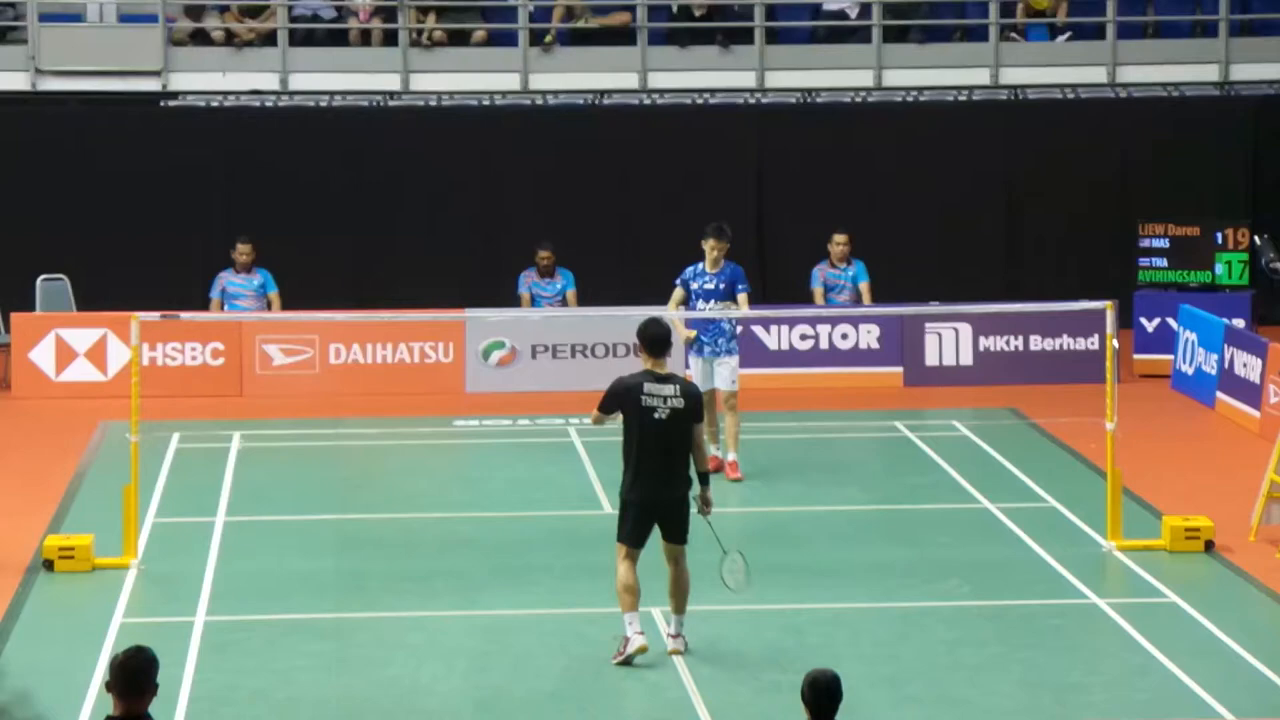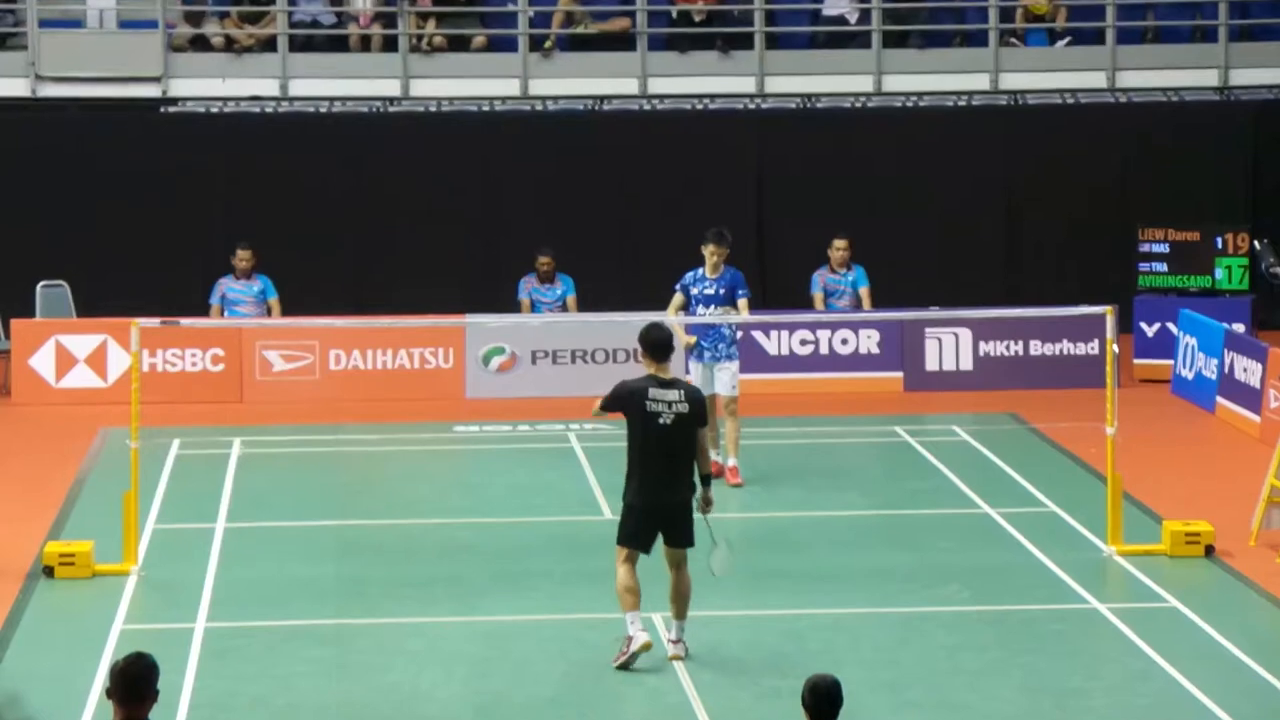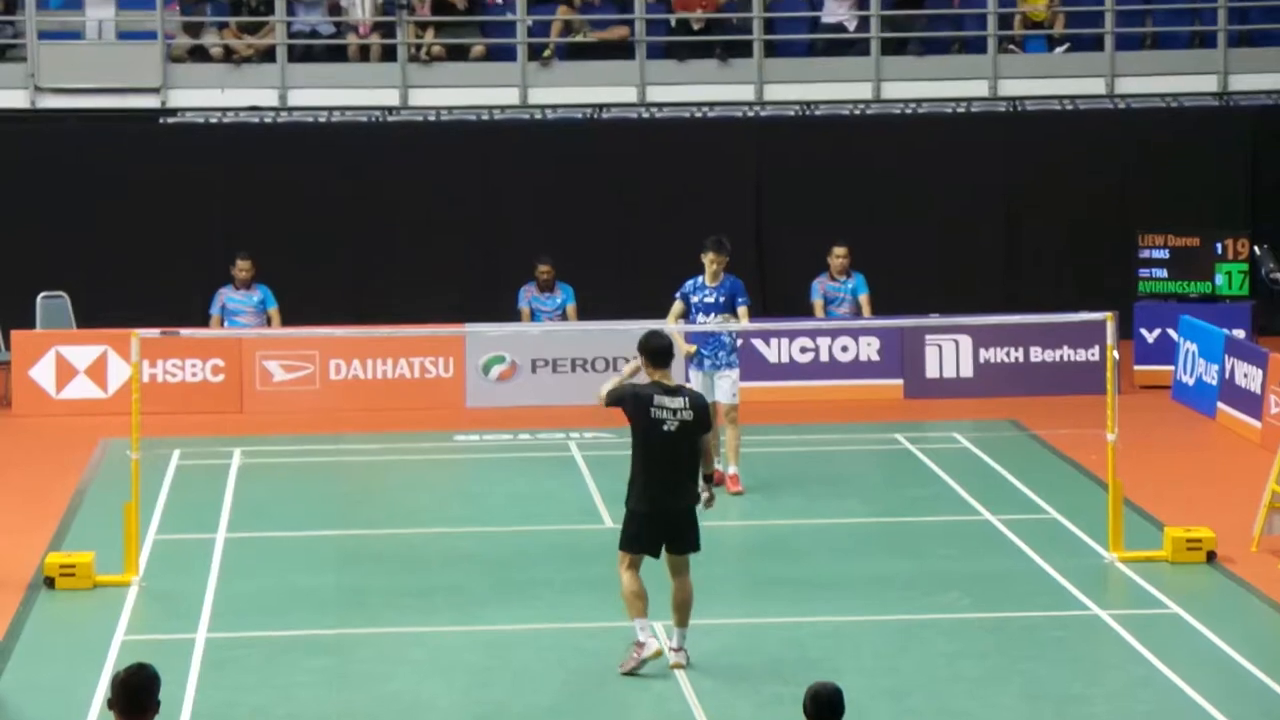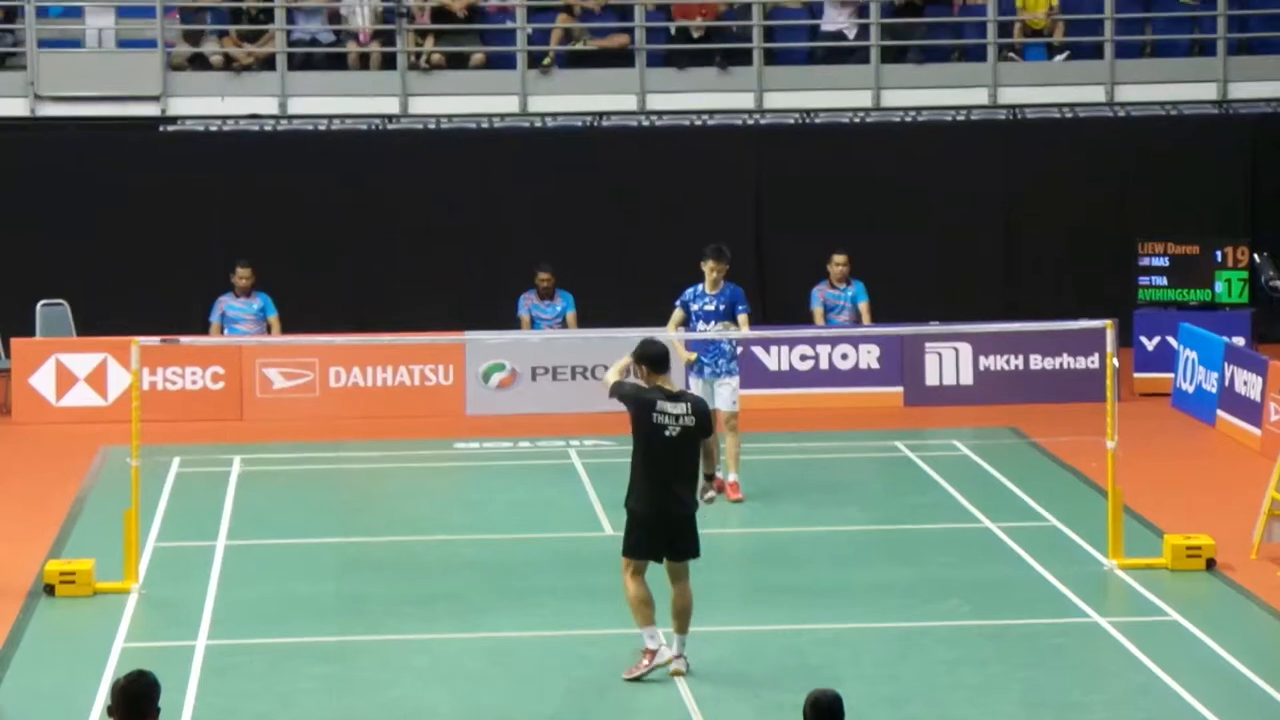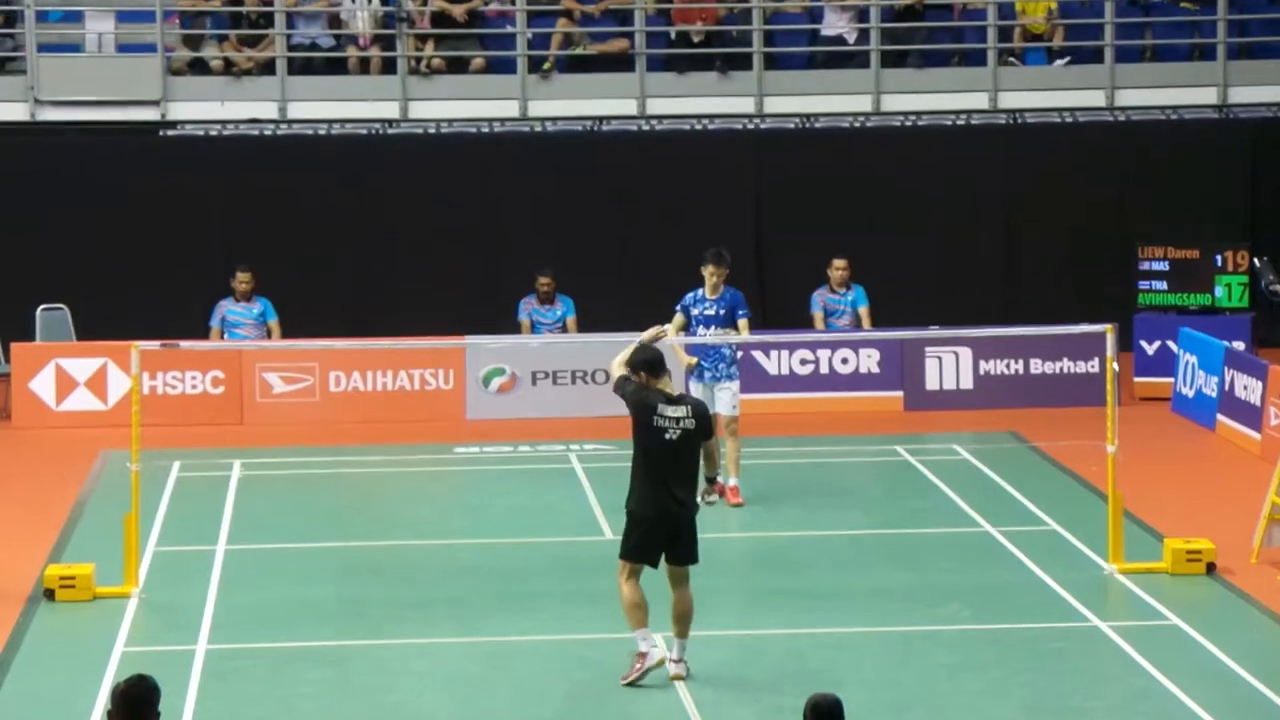
dt=0.1s
person 1, frame 1
left shoulder: (626, 386)
right shoulder: (689, 391)
left elbow: (597, 418)
right elbow: (698, 445)
left wrist: (617, 406)
right wrist: (705, 486)
left hip: (637, 491)
right hip: (676, 492)
left knee: (626, 559)
right knee: (677, 560)
left ankle: (633, 633)
right ankle: (676, 635)
person 1, frame 2
left shoulder: (629, 390)
right shoulder: (693, 395)
left elbow: (598, 408)
right elbow: (702, 447)
right wrist: (706, 487)
left hip: (641, 496)
right hip: (679, 496)
left knee: (625, 562)
right knee: (678, 565)
left ankle: (635, 632)
right ankle: (677, 641)
person 1, frame 3
left shoulder: (637, 396)
right shoulder: (696, 401)
left elbow: (604, 394)
right elbow: (707, 451)
left wrist: (627, 375)
right wrist: (707, 484)
left hip: (645, 502)
right hip: (683, 502)
left knee: (628, 566)
right knee: (680, 572)
left ankle: (645, 639)
right ankle: (678, 648)
person 1, frame 4
left shoulder: (640, 398)
right shoulder: (697, 405)
left elbow: (611, 376)
right elbow: (708, 451)
left wrist: (631, 359)
left hip: (645, 507)
right hip: (683, 508)
left knee: (633, 574)
right knee: (680, 578)
left ankle: (654, 647)
right ankle: (679, 655)
person 1, frame 5
left shoulder: (641, 401)
right shoulder: (697, 408)
left elbow: (615, 367)
right elbow: (709, 453)
left wrist: (642, 340)
left hip: (646, 510)
right hip: (683, 511)
left knee: (628, 577)
right knee: (680, 583)
left ankle: (648, 648)
right ankle: (678, 660)
person 2, frame 1
left shoulder: (735, 272)
right shoulder: (691, 273)
left elbow: (744, 306)
right elbow: (672, 305)
left wrist: (738, 311)
right wrist: (682, 329)
left hip: (725, 346)
right hip: (698, 346)
left knee: (729, 401)
right knee: (706, 402)
left ankle: (732, 459)
right ankle: (714, 455)
person 2, frame 2
left shoulder: (735, 277)
right shoulder: (690, 278)
left elbow: (744, 311)
right elbow: (672, 310)
left wrist: (738, 317)
right wrist: (682, 335)
left hip: (725, 352)
right hip: (698, 352)
left knee: (729, 407)
right knee: (706, 407)
left ankle: (732, 465)
right ankle: (715, 460)
person 2, frame 3
left shoulder: (735, 285)
right shoulder: (690, 287)
left elbow: (744, 319)
right elbow: (672, 319)
left wrist: (738, 326)
right wrist: (682, 343)
left hip: (726, 360)
right hip: (699, 360)
left knee: (730, 415)
left ankle: (733, 473)
right ankle: (715, 469)
person 2, frame 4
left shoulder: (735, 293)
right shoulder: (690, 294)
left elbow: (745, 327)
right elbow: (672, 326)
left wrist: (739, 333)
right wrist: (682, 351)
left hip: (726, 368)
right hip: (699, 368)
left knee: (730, 422)
left ankle: (732, 480)
right ankle: (714, 477)
person 2, frame 5
left shoulder: (735, 297)
right shoulder: (690, 299)
left elbow: (744, 331)
right elbow: (672, 331)
left wrist: (738, 337)
right wrist: (682, 356)
left hip: (726, 372)
right hip: (699, 372)
left knee: (730, 426)
left ankle: (733, 484)
right ankle: (714, 481)
